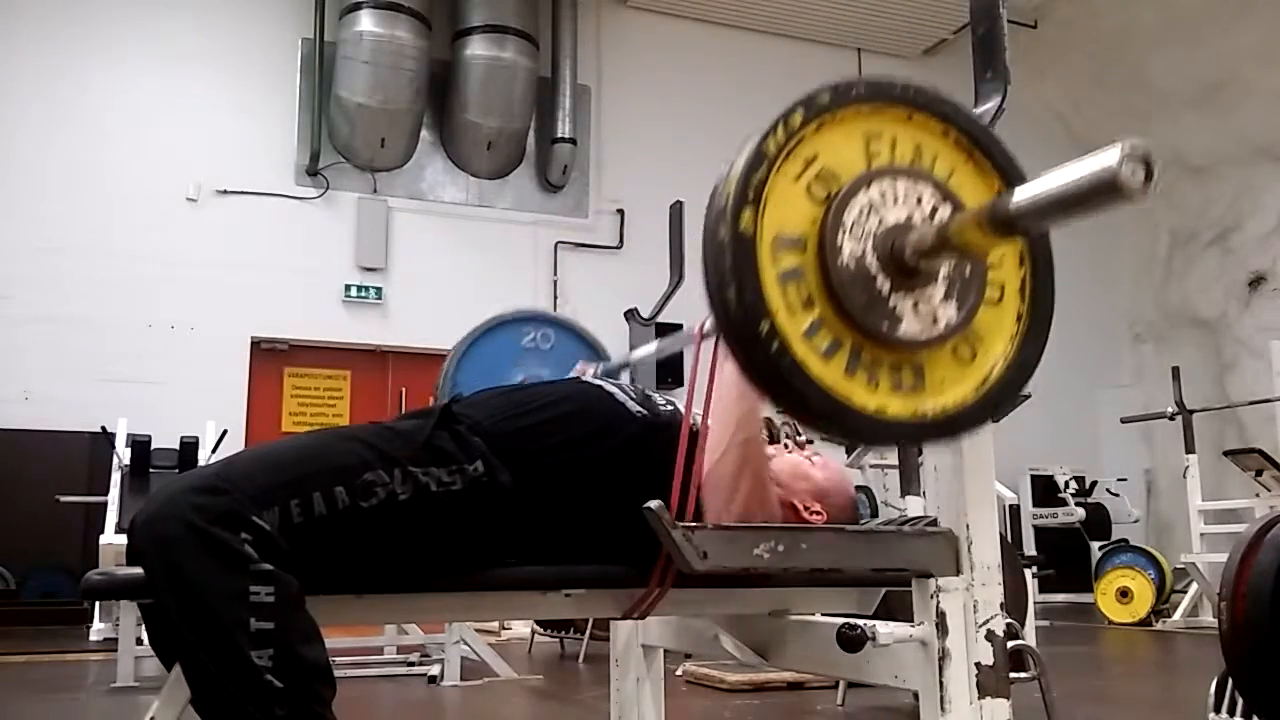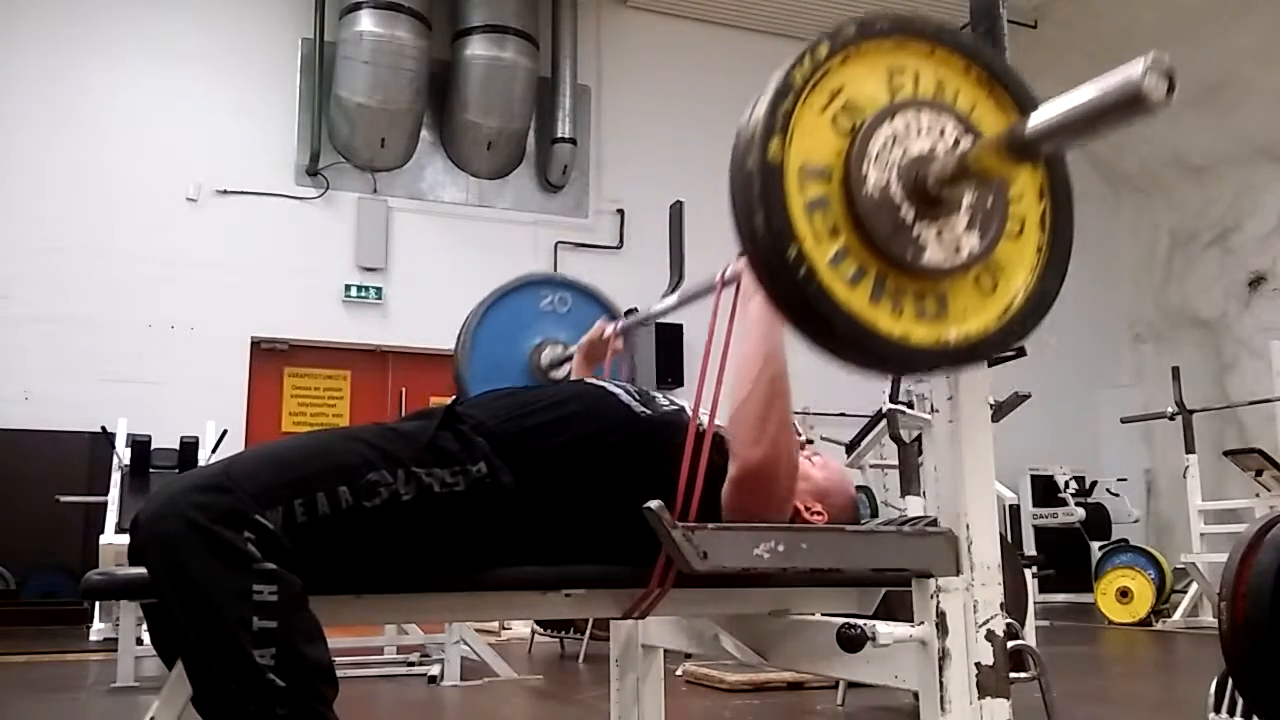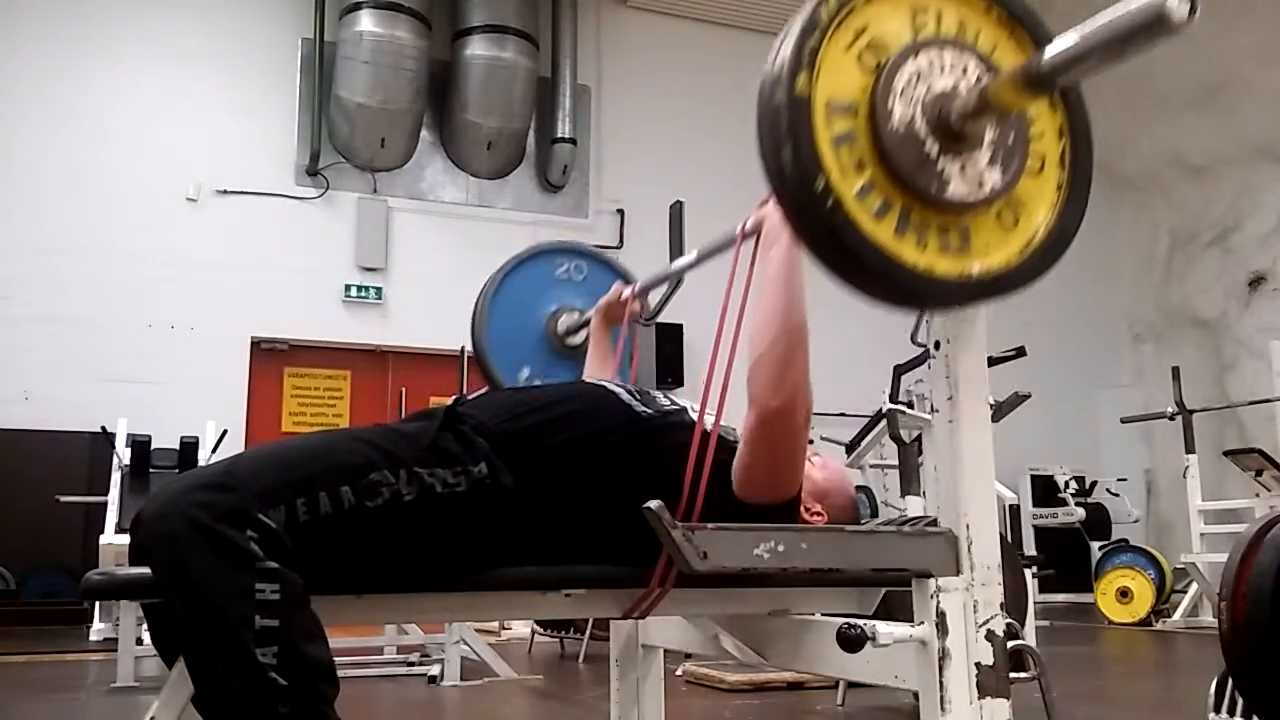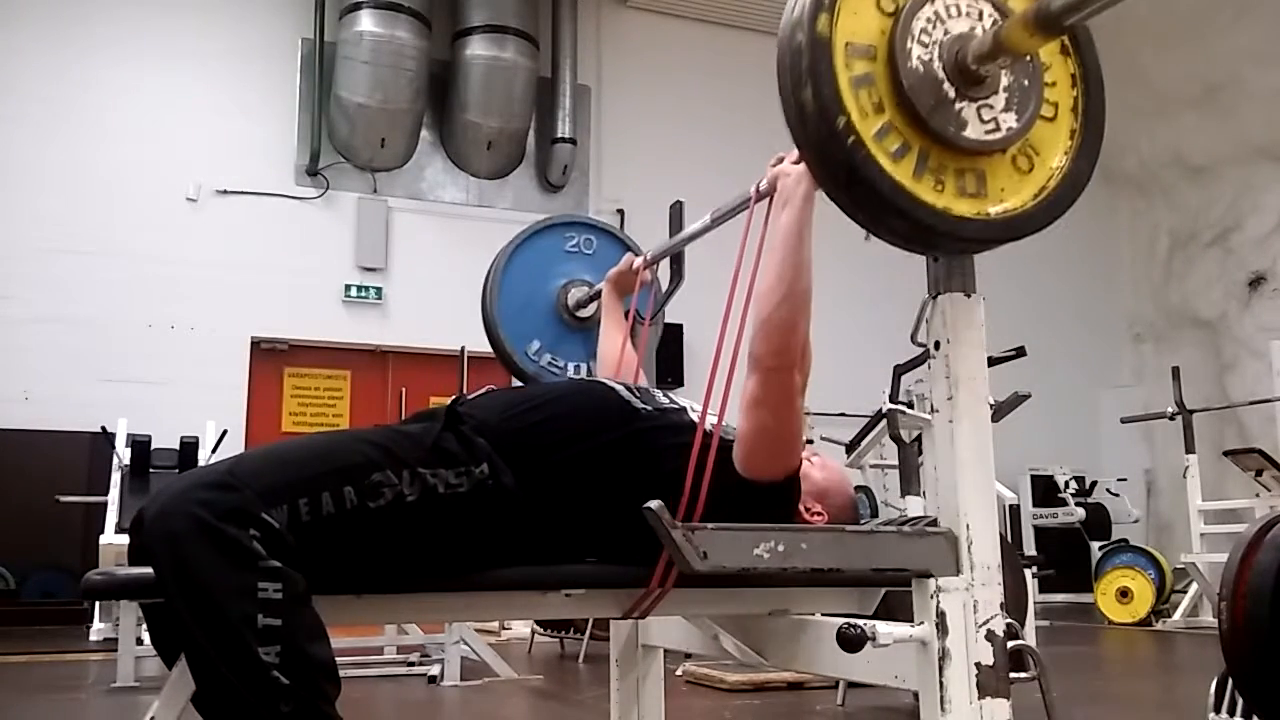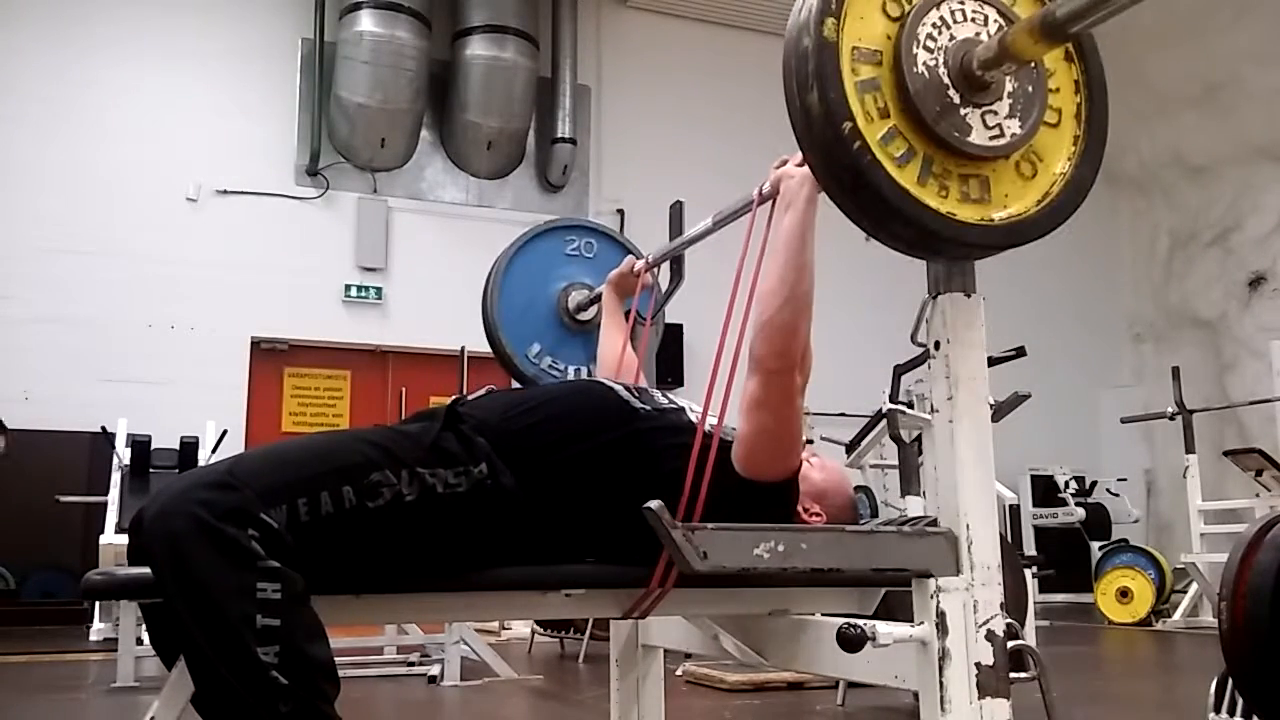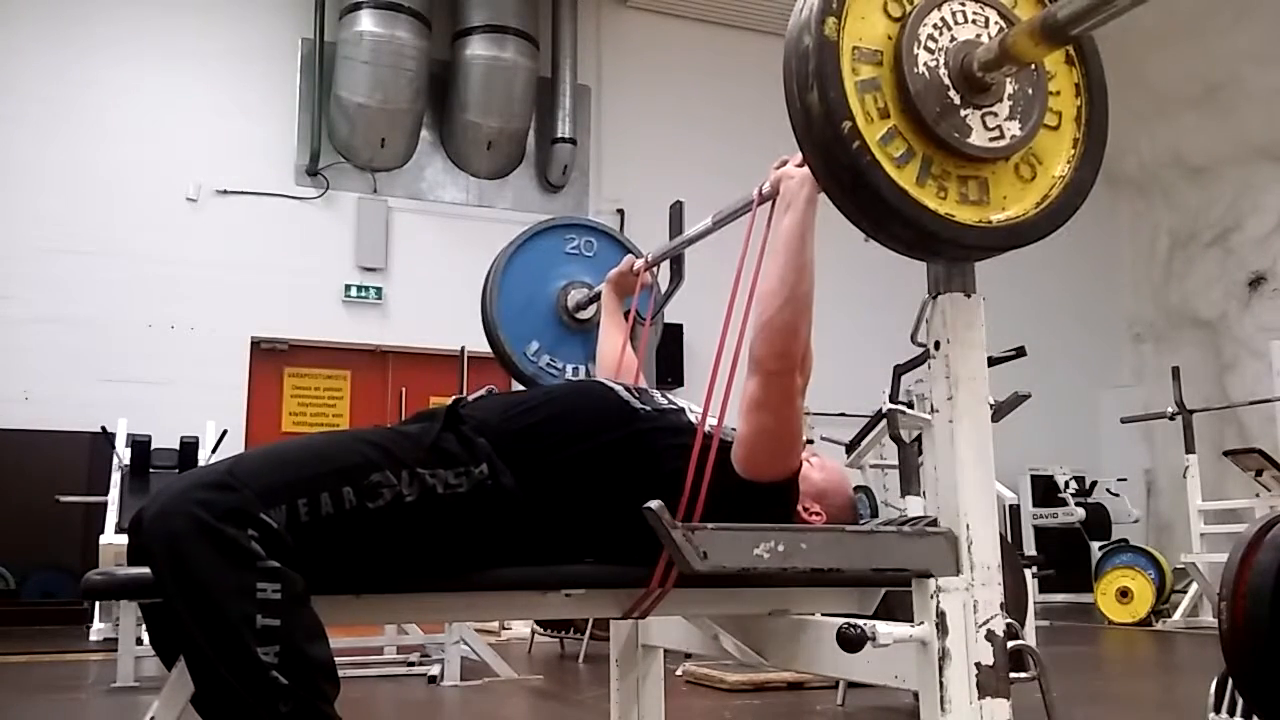
dt=0.2s
person 1, frame 1
left shoulder: (755, 504)
right shoulder: (701, 466)
left elbow: (730, 521)
right wrist: (584, 389)
left knee: (201, 522)
right knee: (178, 523)
person 1, frame 2
left shoulder: (756, 502)
right shoulder: (685, 462)
left elbow: (755, 454)
left wrist: (764, 288)
right wrist: (585, 366)
left knee: (205, 519)
right knee: (181, 522)
person 1, frame 3
left shoulder: (753, 501)
right shoulder: (692, 462)
left elbow: (774, 405)
right elbow: (602, 431)
left wrist: (782, 239)
right wrist: (603, 328)
left knee: (206, 518)
right knee: (181, 521)
person 1, frame 4
left shoulder: (750, 498)
right shoulder: (695, 459)
left elbow: (777, 365)
right elbow: (614, 407)
left wrist: (794, 197)
right wrist: (614, 299)
left knee: (208, 515)
right knee: (180, 519)
person 1, frame 5
left shoulder: (750, 497)
right shoulder: (695, 460)
left elbow: (778, 366)
right elbow: (619, 406)
left wrist: (798, 200)
right wrist: (614, 301)
left knee: (205, 516)
right knee: (176, 521)
person 1, frame 6
left shoulder: (749, 496)
right shoulder: (699, 460)
left elbow: (778, 368)
right elbow: (619, 405)
left wrist: (797, 200)
right wrist: (613, 300)
left knee: (206, 516)
right knee: (177, 521)
